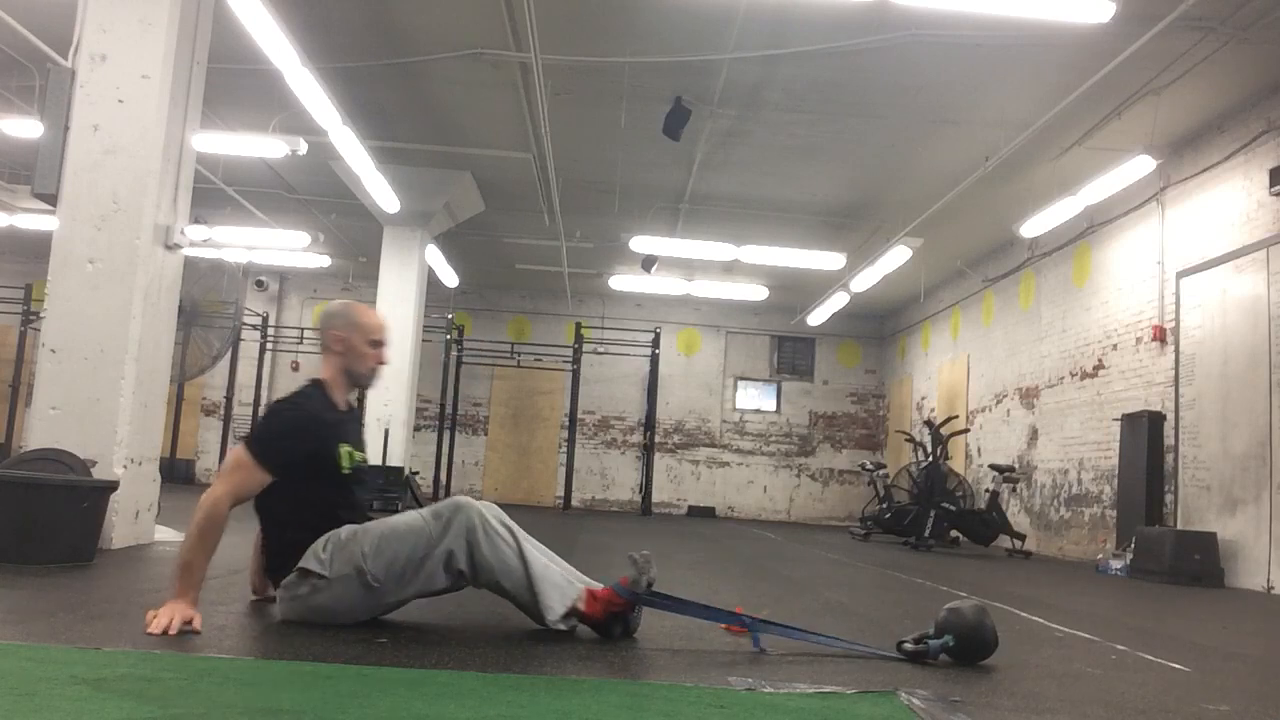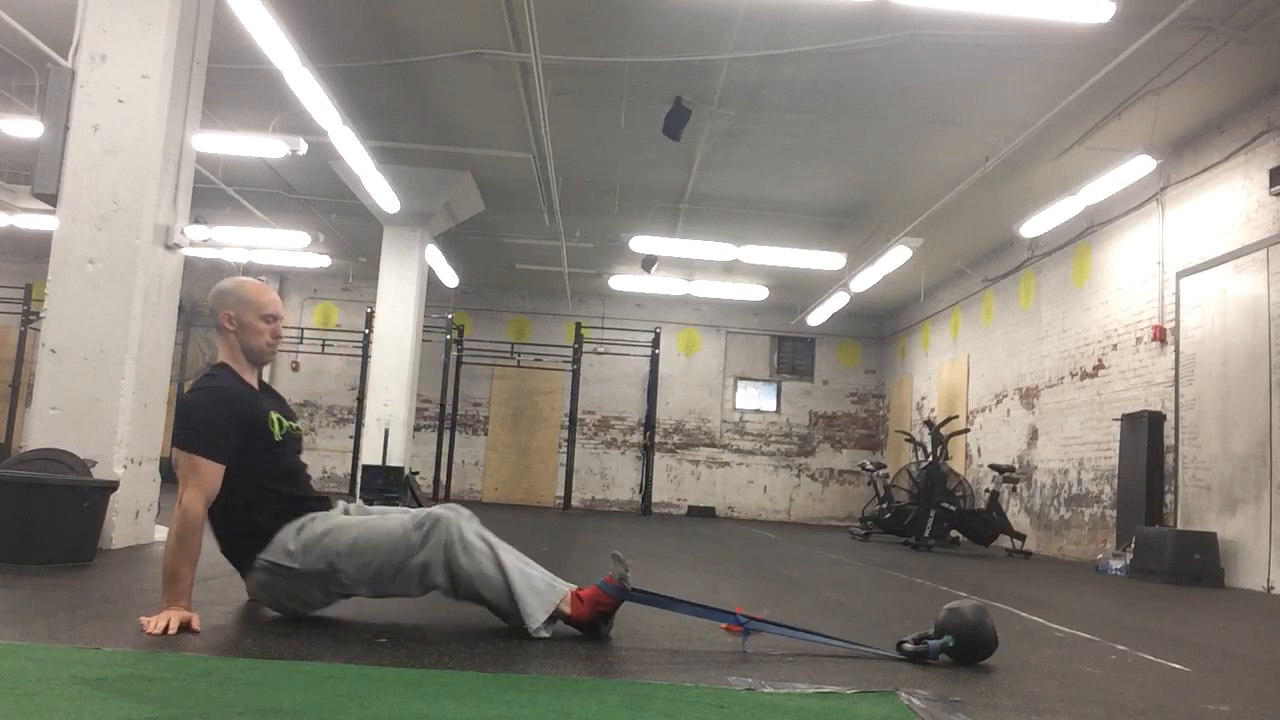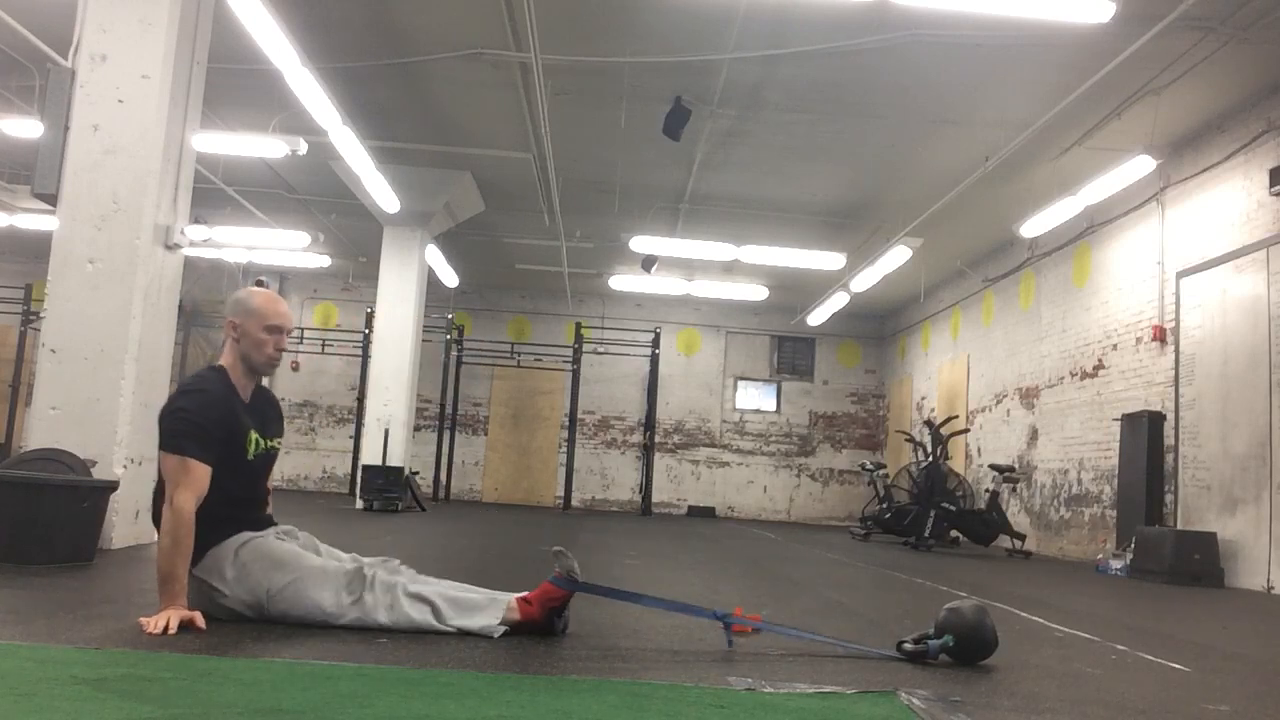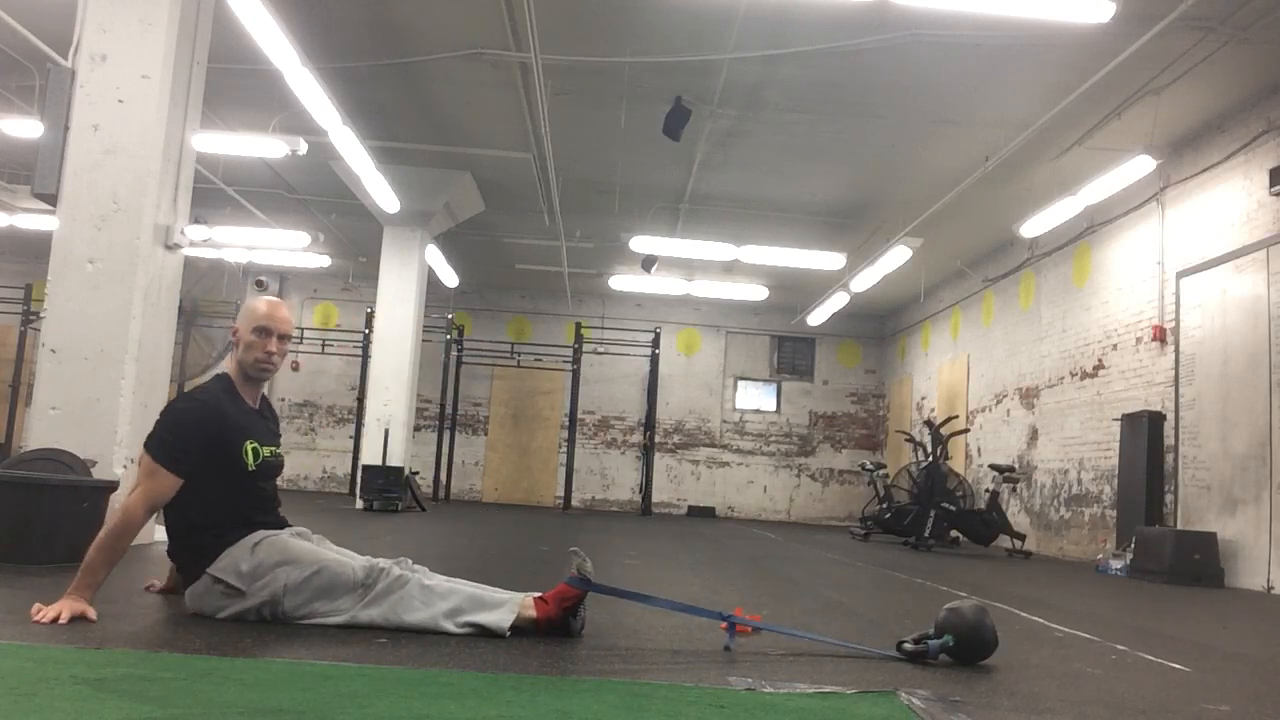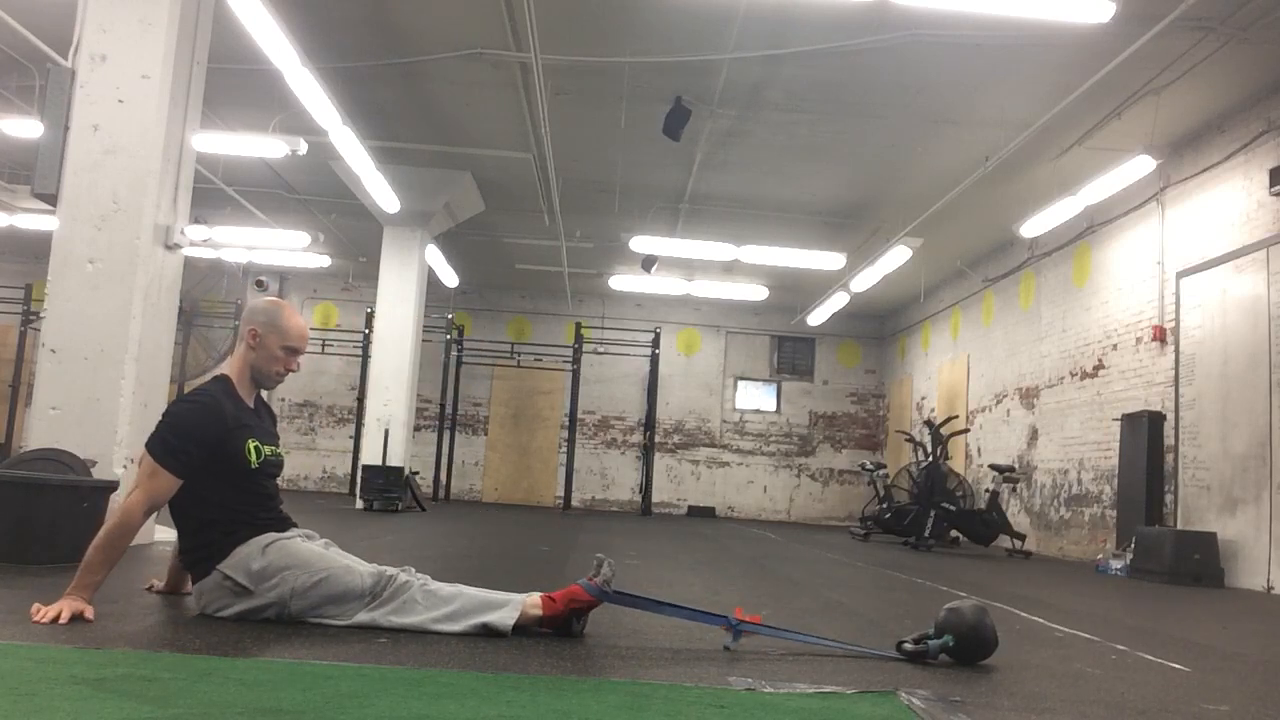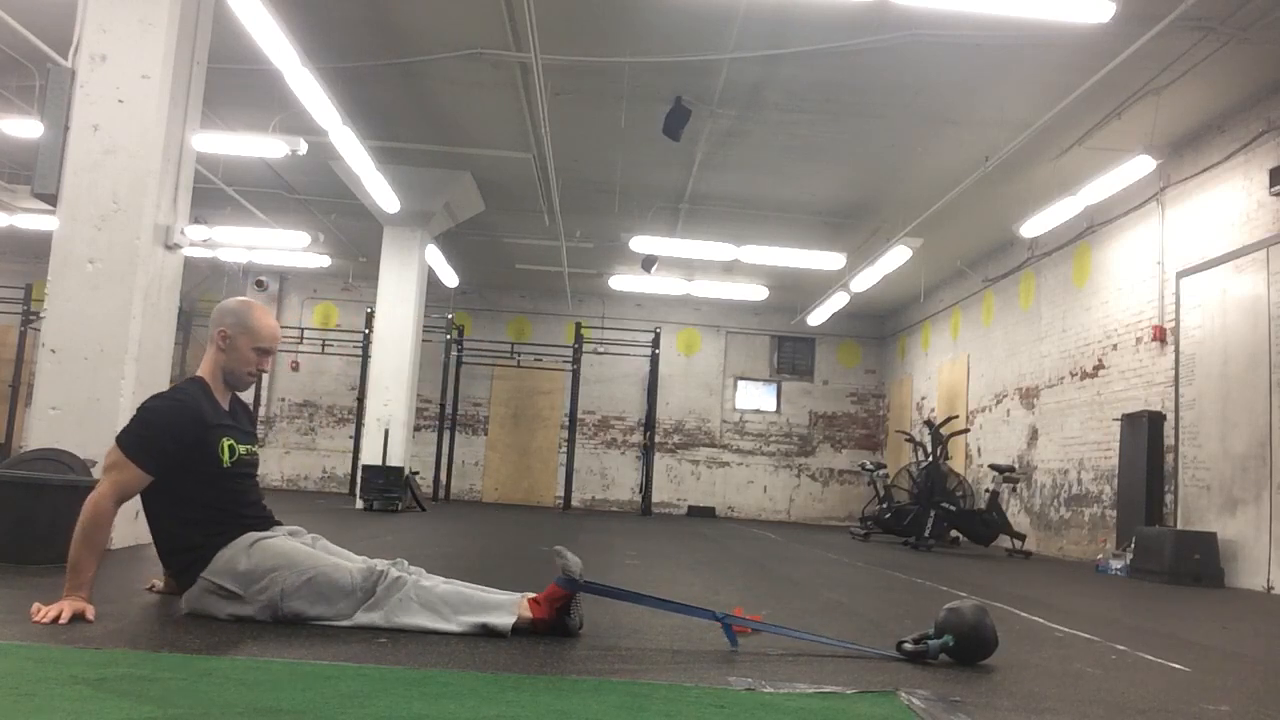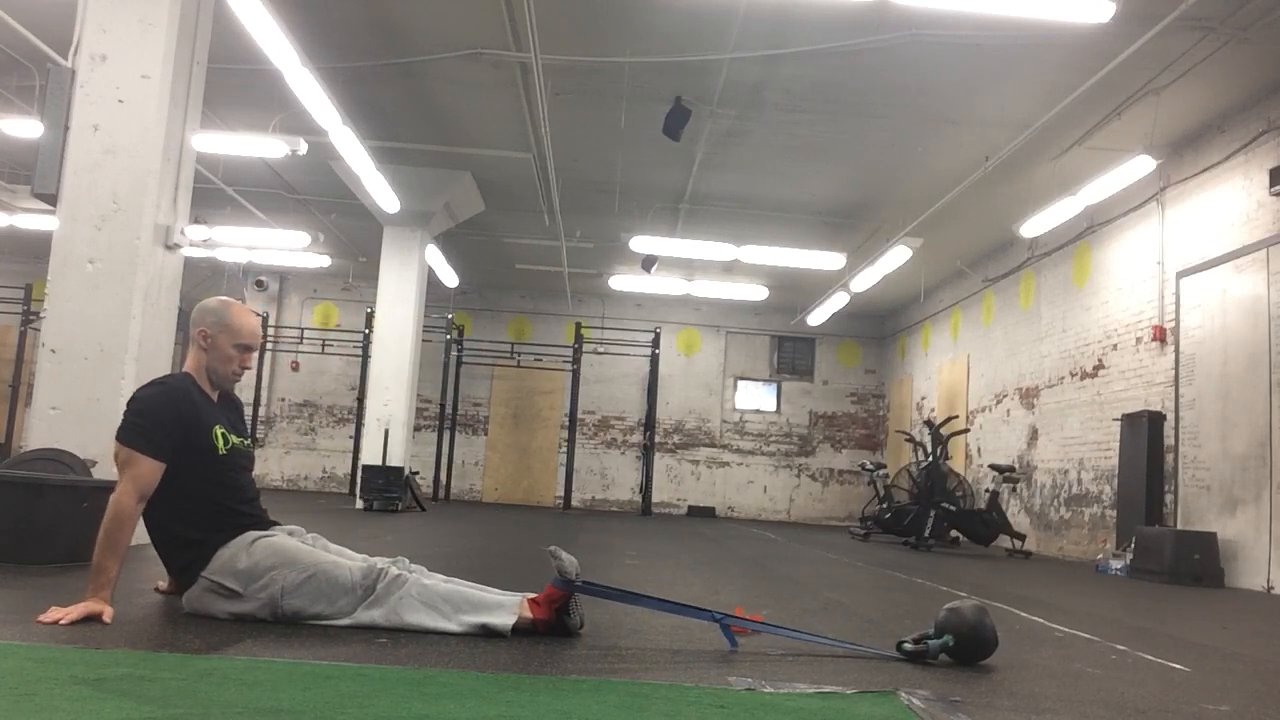
dt=0.7s
person 1, frame 1
left shoulder: (343, 415)
right shoulder: (300, 415)
right elbow: (218, 498)
left wrist: (263, 581)
right wrist: (183, 597)
left hip: (339, 564)
right hip: (314, 579)
left knee: (473, 518)
right knee: (466, 517)
left ankle: (582, 598)
right ankle: (584, 605)
person 1, frame 2
left shoulder: (262, 394)
right shoulder: (212, 398)
right elbow: (192, 502)
left wrist: (260, 577)
right wrist: (176, 602)
left hip: (321, 521)
right hip: (286, 549)
left knee: (445, 525)
right knee: (445, 529)
left ankle: (559, 601)
right ankle: (571, 606)
person 1, frame 3
left shoulder: (266, 405)
right shoulder: (200, 401)
right elbow: (181, 504)
left wrist: (271, 554)
right wrist: (173, 602)
left hip: (263, 538)
right hip: (217, 563)
left knee: (381, 575)
right knee: (357, 590)
left ankle: (520, 607)
right ankle: (520, 613)
person 1, frame 4
left shoulder: (264, 414)
right shoulder: (198, 411)
right elbow: (139, 507)
left wrist: (177, 579)
right wrist: (79, 593)
left hip: (277, 544)
right hip: (230, 568)
left knee: (390, 575)
right knee: (378, 585)
left ankle: (532, 609)
right ankle: (535, 611)
person 1, frame 5
left shoulder: (260, 413)
right shoulder: (200, 412)
right elbow: (139, 504)
left wrist: (177, 579)
right wrist: (78, 593)
left hip: (285, 544)
right hip: (240, 567)
left knee: (392, 584)
right knee: (385, 591)
left ankle: (538, 606)
right ankle: (543, 608)
person 1, frame 6
left shoulder: (237, 411)
right shoulder: (175, 411)
right elbow: (106, 497)
left wrist: (176, 577)
right wrist: (75, 593)
left hip: (272, 540)
right hip: (226, 566)
left knee: (390, 576)
right knee: (379, 590)
left ankle: (530, 606)
right ankle: (534, 612)
person 1, frame 7
left shoulder: (228, 405)
right shoulder: (163, 401)
right elbow: (129, 498)
left wrist: (183, 577)
right wrist: (98, 595)
left hip: (270, 538)
right hip: (225, 564)
left knee: (390, 573)
right knee: (377, 587)
left ankle: (530, 607)
right ankle: (533, 612)
